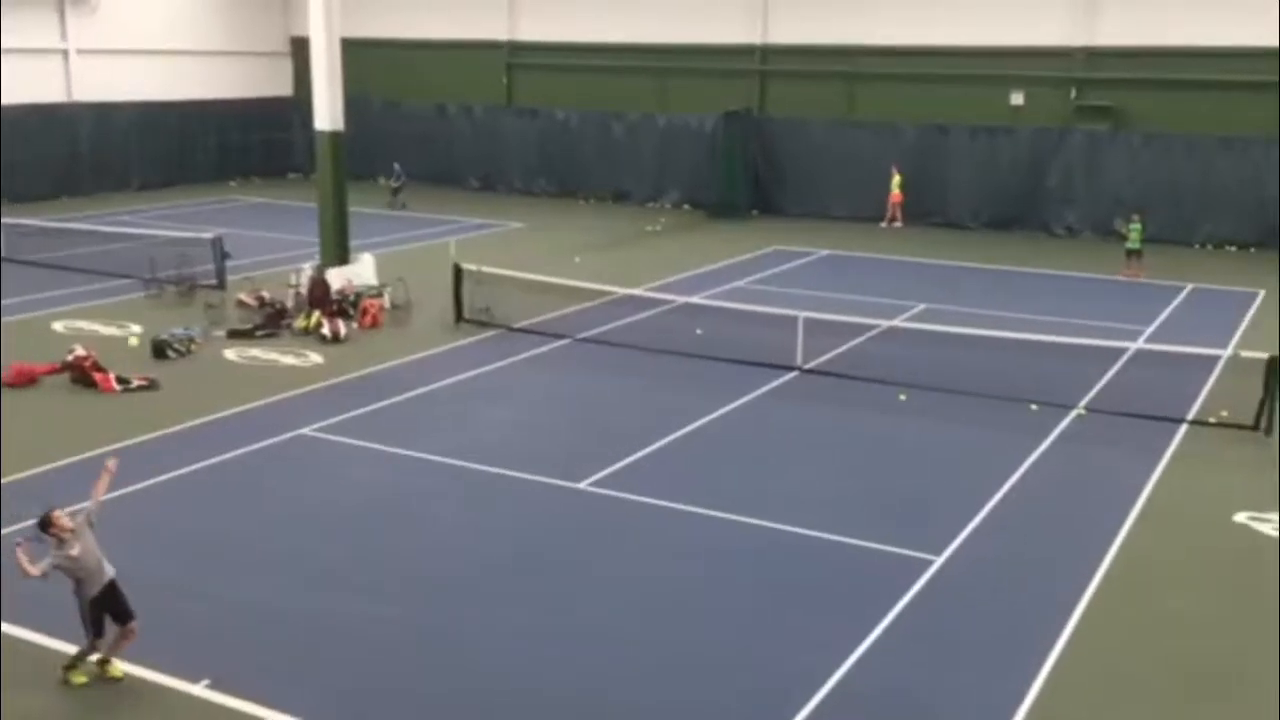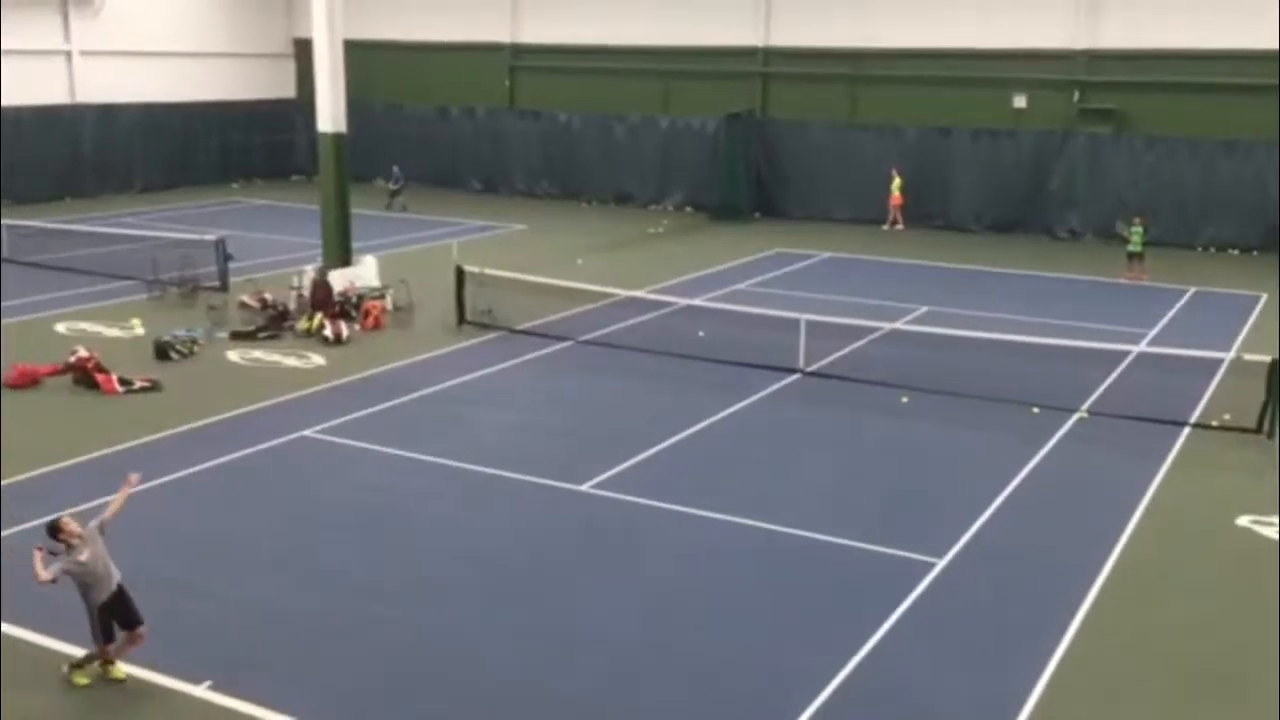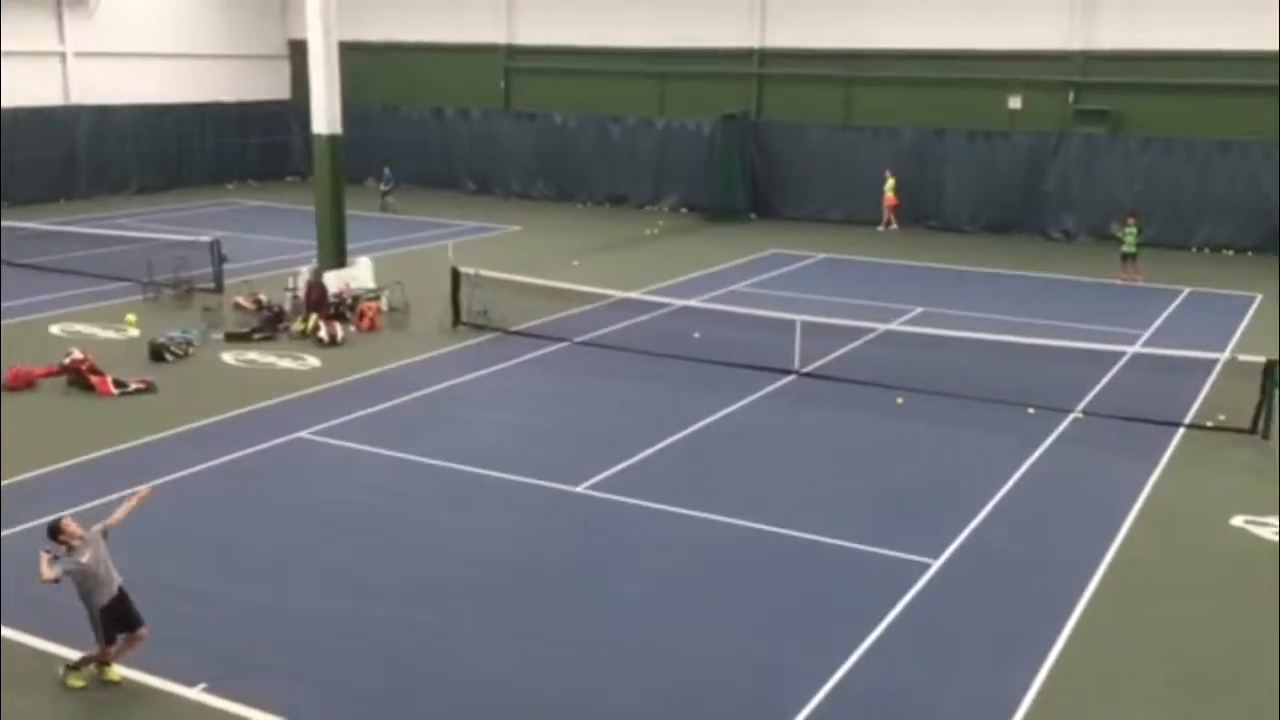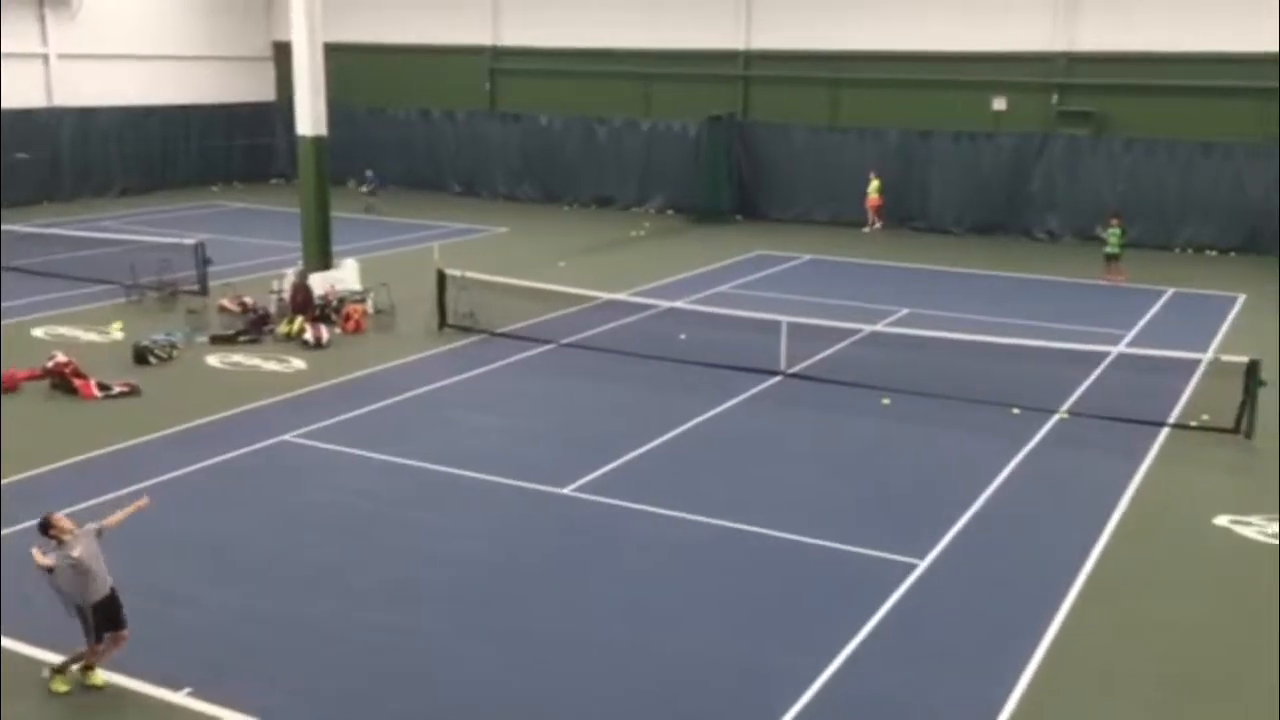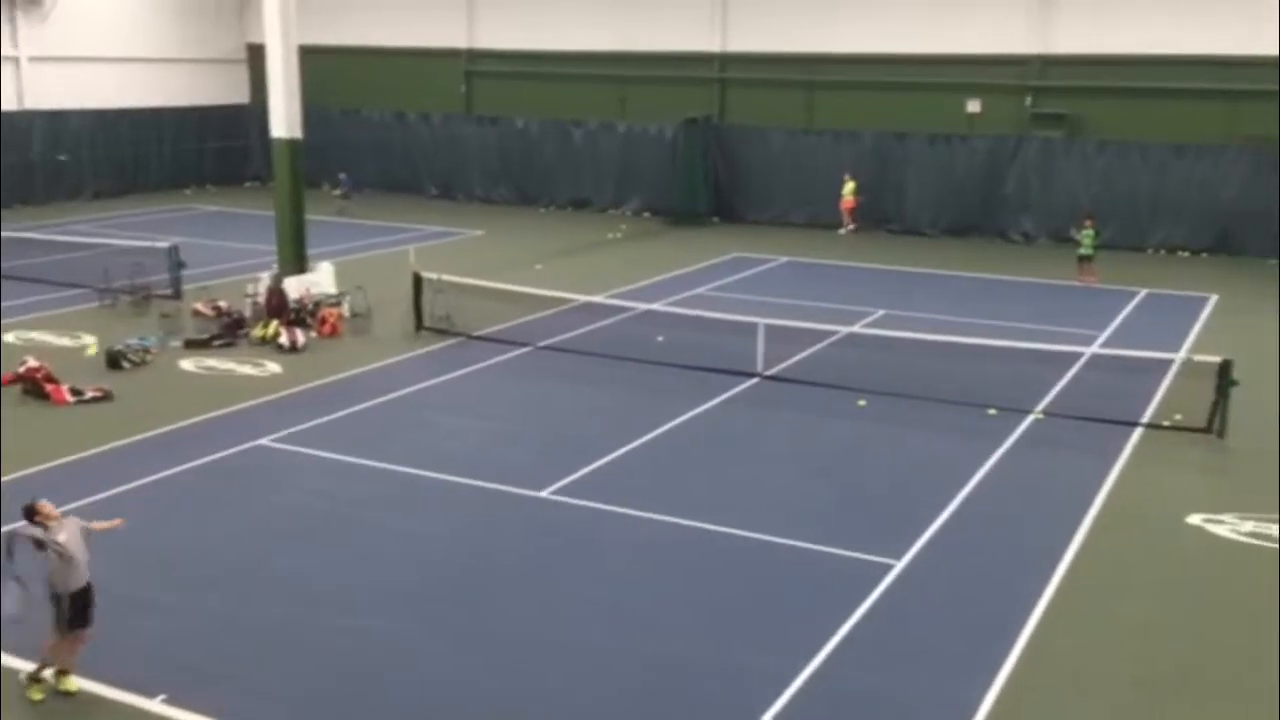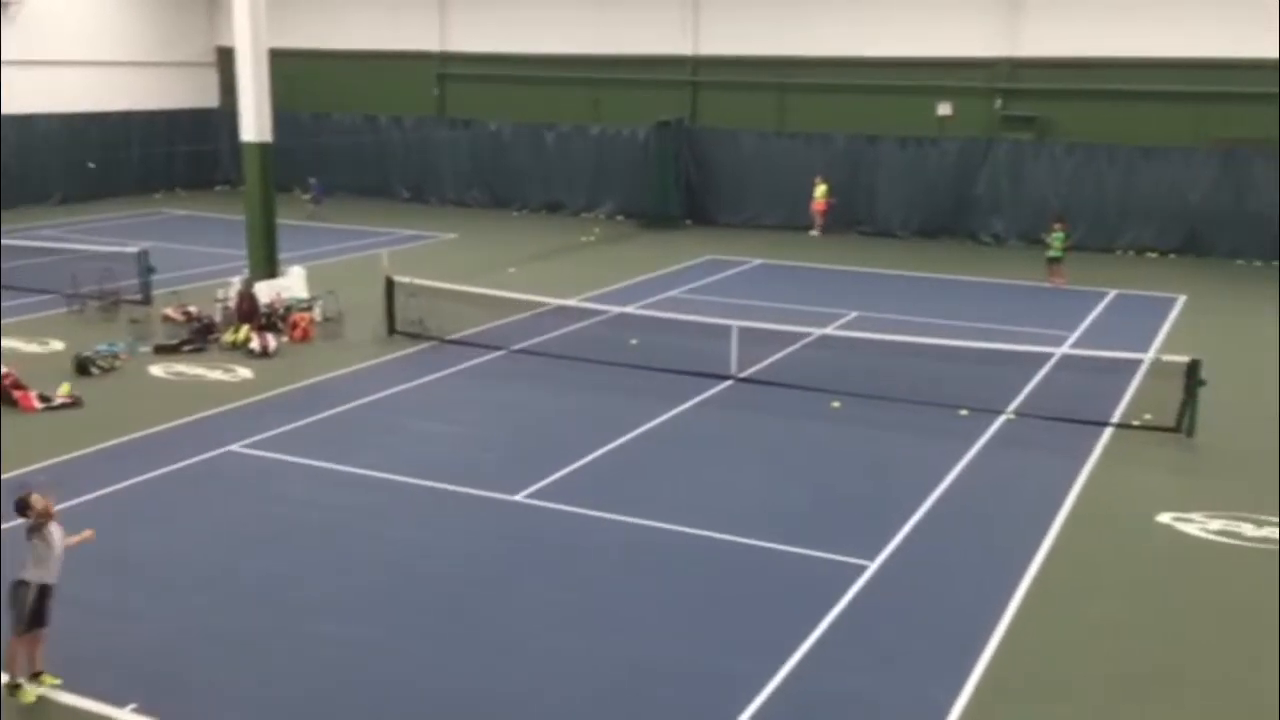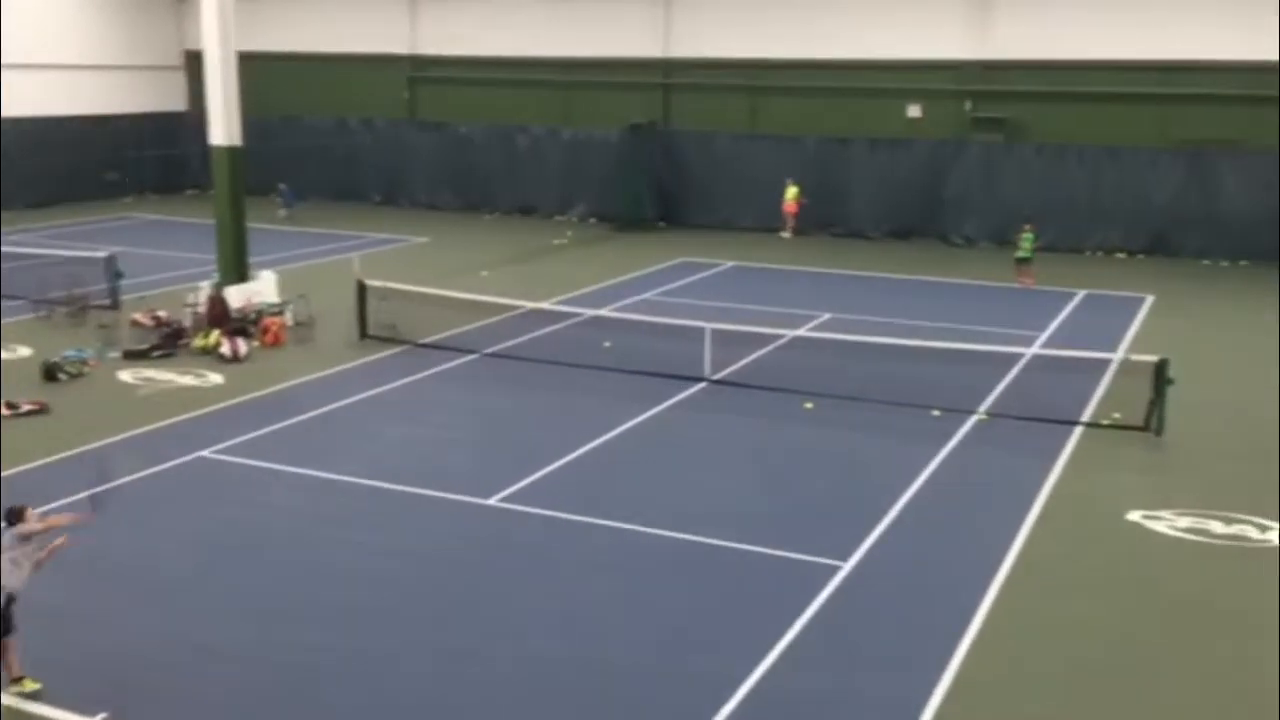
dt=0.1s
person 1, frame 1
left shoulder: (81, 525)
right shoulder: (57, 555)
left elbow: (96, 497)
right elbow: (32, 572)
left wrist: (107, 473)
right wrist: (20, 554)
left hip: (109, 584)
right hip: (89, 597)
left knee: (130, 630)
right knee: (95, 643)
left ankle: (105, 661)
right ankle: (71, 667)
person 1, frame 2
left shoulder: (92, 532)
right shoulder: (67, 562)
left elbow: (113, 508)
right elbow: (43, 578)
left wrist: (128, 486)
right wrist: (37, 557)
left hip: (117, 590)
right hip: (99, 603)
left knee: (139, 633)
right knee: (105, 649)
left ankle: (109, 662)
right ankle: (75, 667)
person 1, frame 3
left shoulder: (94, 535)
right shoulder: (67, 562)
left elbow: (117, 515)
right elbow: (46, 577)
left wrist: (138, 497)
right wrist: (44, 559)
left hip: (117, 594)
right hip: (99, 606)
left knee: (139, 635)
right knee: (107, 650)
left ankle: (104, 665)
right ankle: (72, 668)
person 1, frame 4
left shoulder: (87, 532)
right shoulder: (59, 555)
left elbow: (112, 520)
right elbow: (43, 562)
left wrist: (135, 506)
left hip: (107, 591)
right hip: (89, 603)
left knee: (121, 635)
right knee: (95, 648)
left ankle: (88, 668)
right ankle: (57, 671)
person 1, frame 5
left shoulder: (73, 523)
right shoulder: (45, 536)
left elbow: (92, 527)
right elbow: (25, 534)
left wrist: (111, 524)
left hip: (83, 587)
right hip: (65, 592)
left knee: (81, 635)
right knee: (63, 638)
left ankle: (64, 672)
right ankle: (34, 676)
person 1, frame 6
left shoulder: (54, 525)
right shoulder: (37, 526)
right elbow: (45, 515)
left wrist: (82, 537)
left hip: (44, 585)
right hip: (29, 586)
left knee: (37, 634)
right knee: (20, 636)
left ankle: (36, 673)
right ankle: (14, 682)
person 1, frame 7
left shoulder: (30, 540)
right shoulder: (21, 532)
left elbow: (34, 565)
right elbow: (47, 524)
left wrist: (53, 547)
right wrist: (73, 519)
left ankle: (18, 680)
